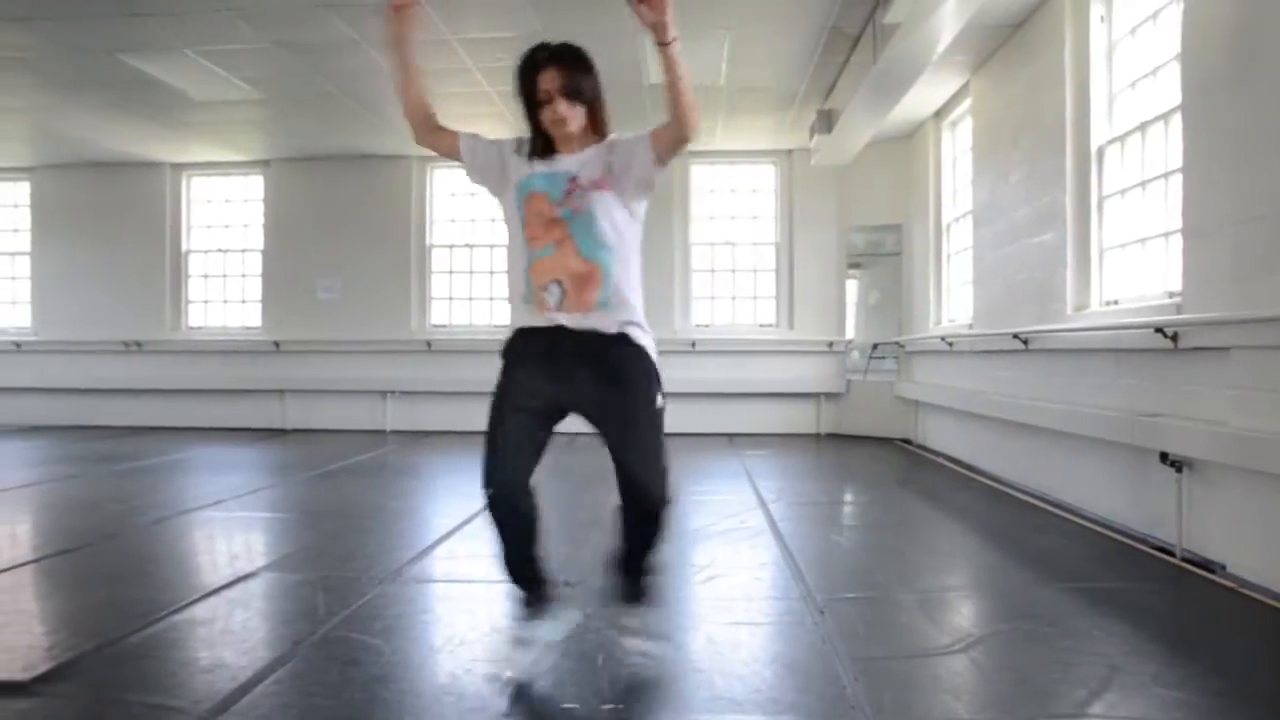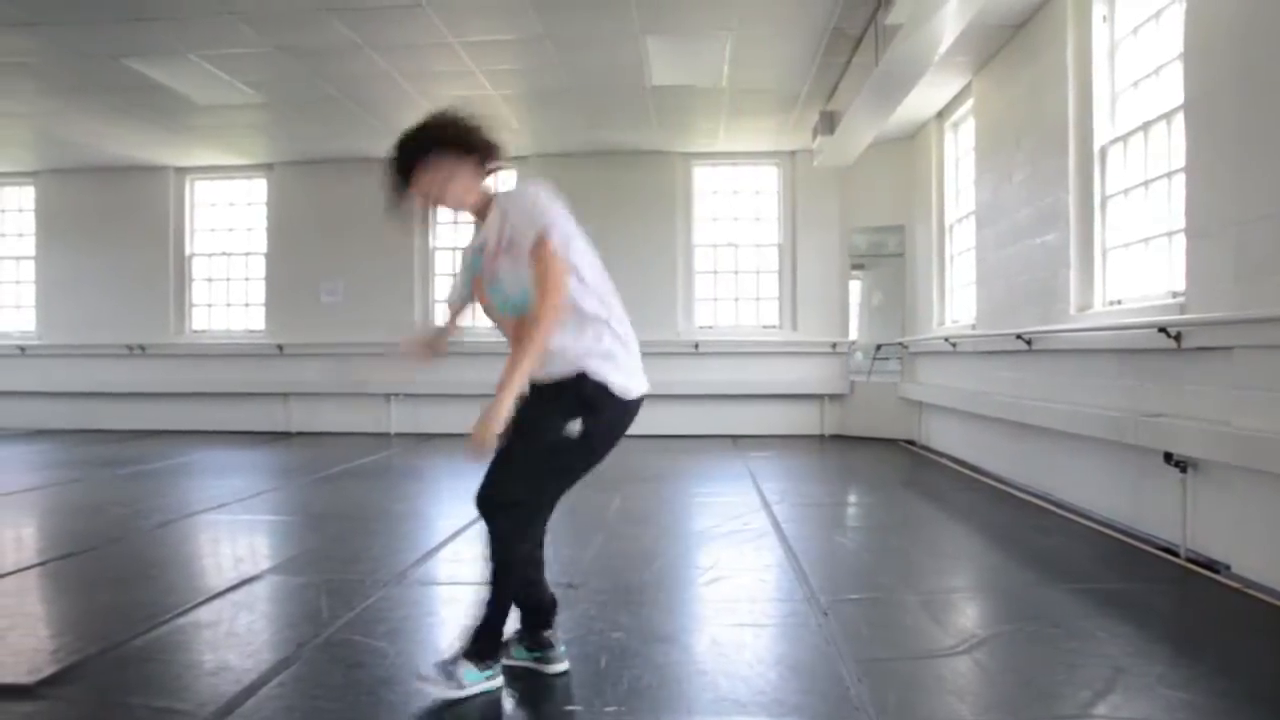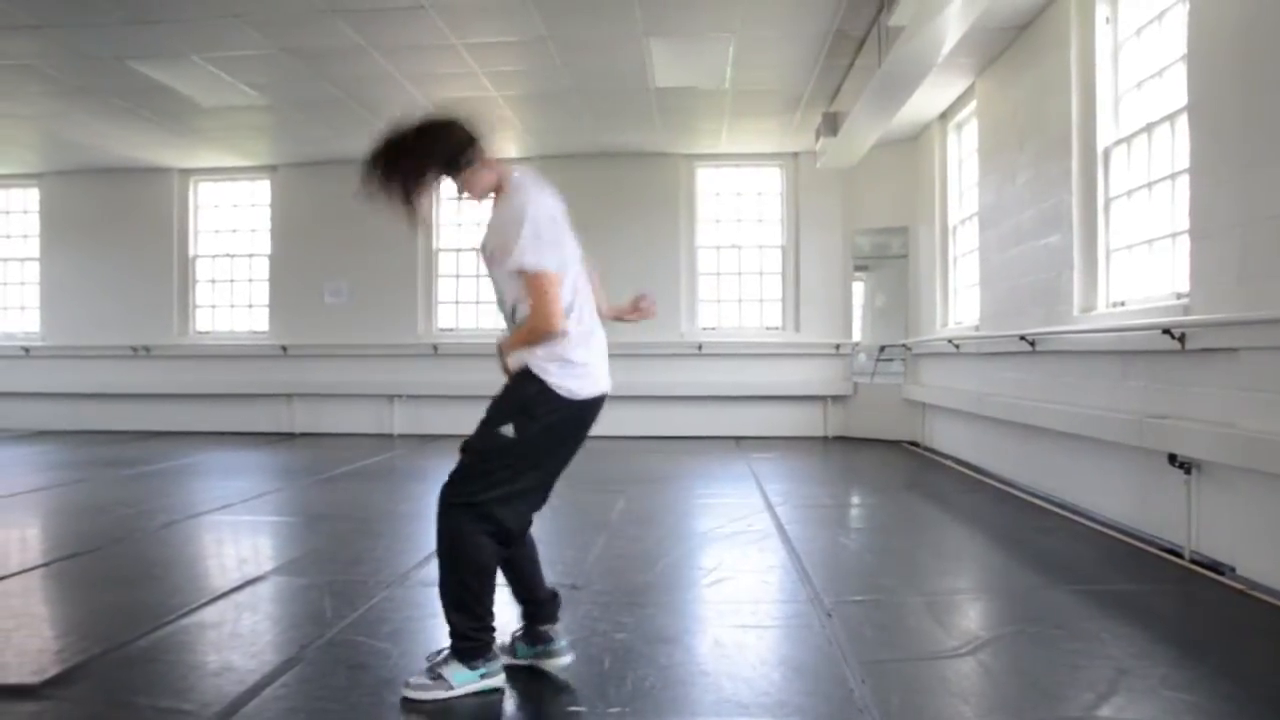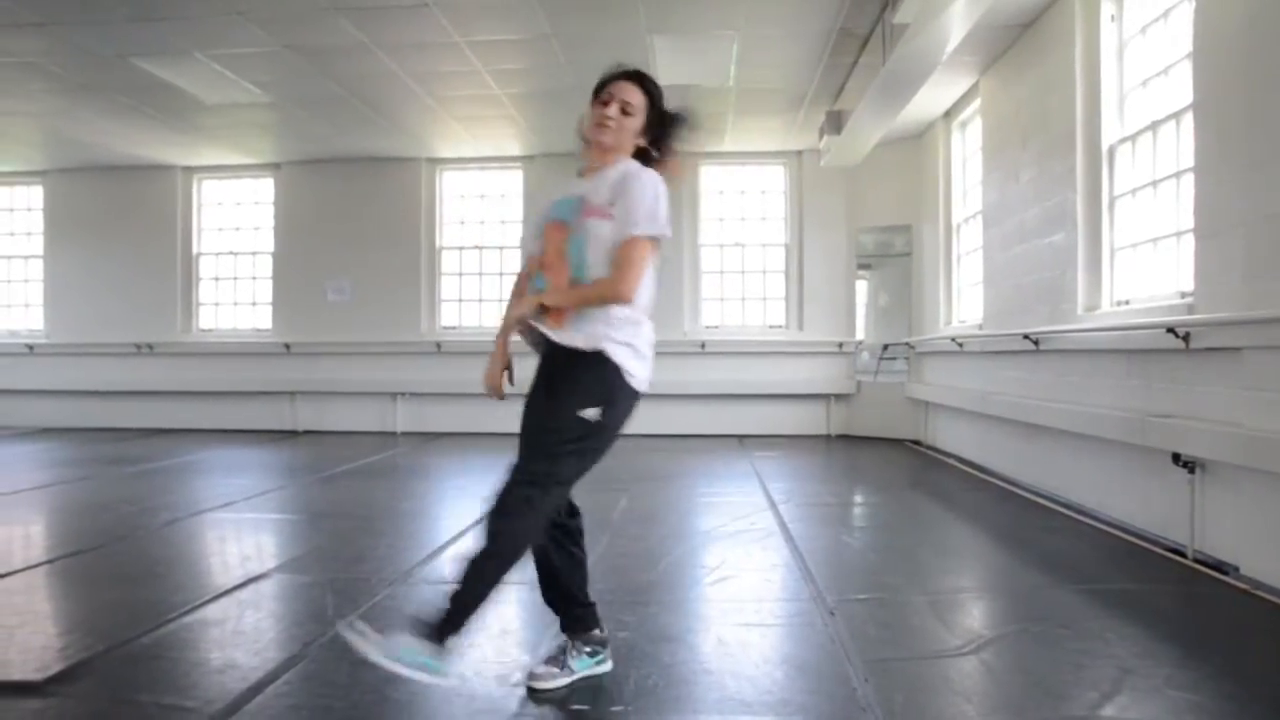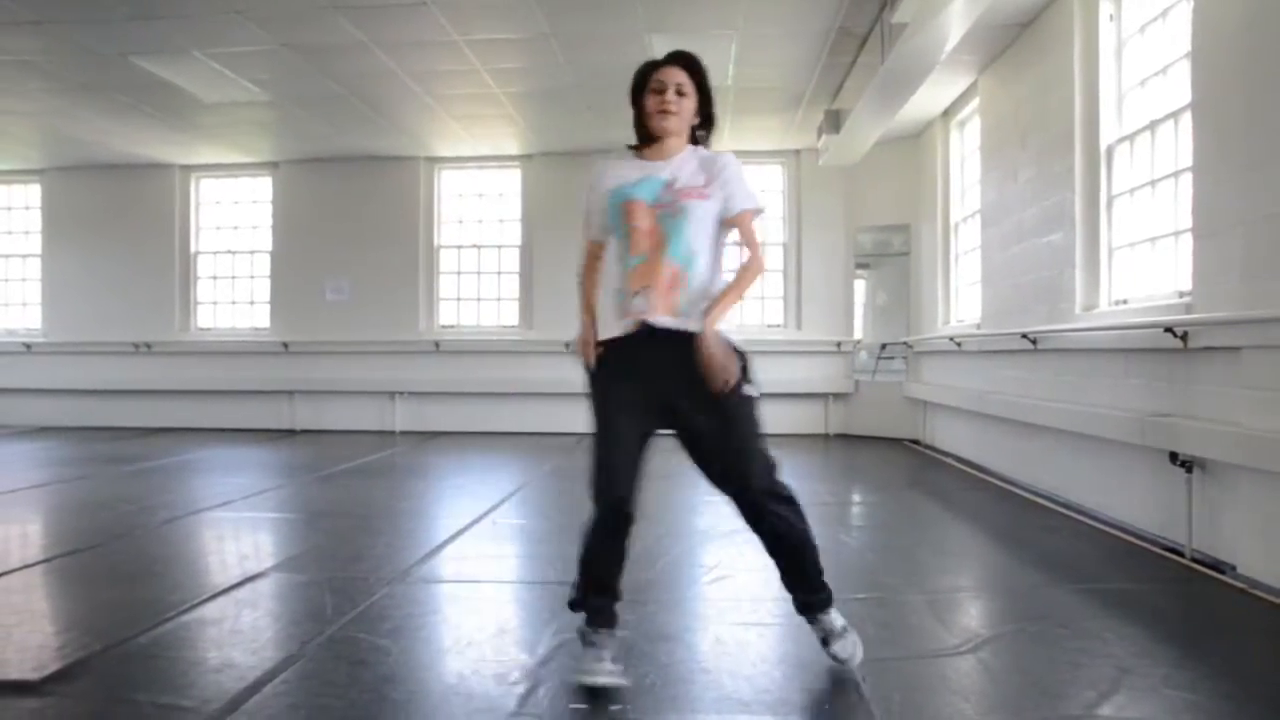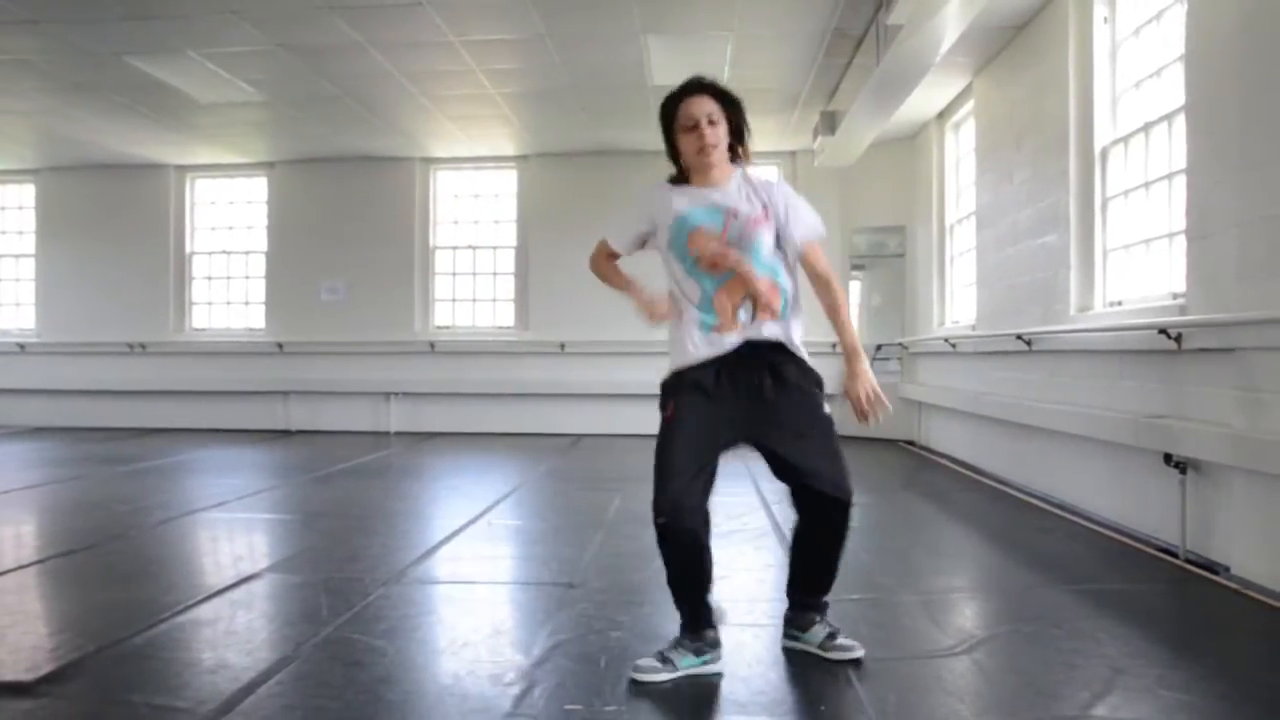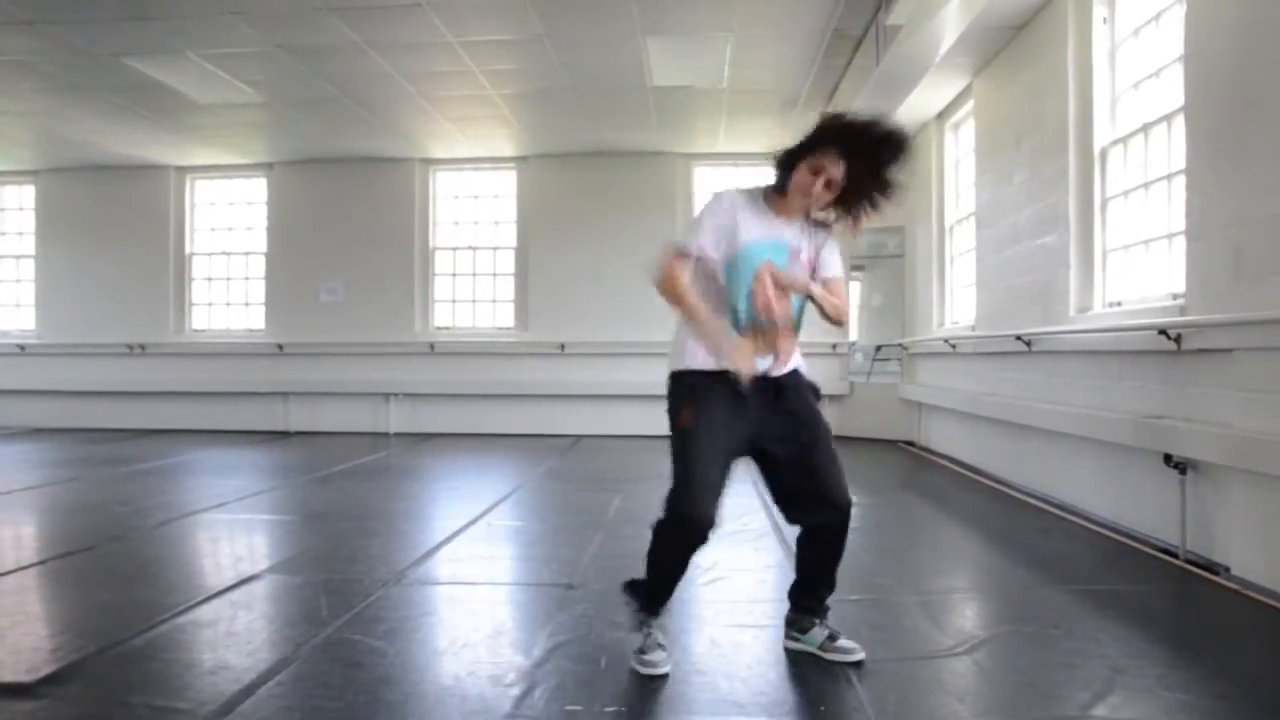
dt=0.3s
person 1, frame 1
left shoulder: (625, 159)
right shoulder: (512, 163)
left elbow: (684, 127)
right elbow: (425, 130)
left hip: (615, 345)
right hip: (537, 346)
left knee: (645, 483)
right knee: (503, 476)
left ankle: (633, 591)
right ankle: (535, 598)
person 1, frame 2
left shoulder: (530, 201)
right shoulder: (475, 249)
left elbow: (552, 297)
right elbow: (452, 316)
left wrist: (507, 391)
left hip: (599, 382)
right hip: (556, 384)
left knee: (507, 498)
right knee: (511, 501)
left ankle: (486, 654)
right ankle: (536, 640)
person 1, frame 3
left shoulder: (524, 207)
right shoulder: (520, 193)
left elbow: (547, 320)
left wrist: (508, 346)
right wrist: (608, 310)
left hip: (556, 381)
right hip: (563, 379)
left knee: (464, 502)
right knee: (498, 505)
left ankle: (474, 656)
right ankle: (541, 634)
person 1, frame 4
left shoulder: (642, 186)
right shoulder: (565, 185)
left elbow: (623, 287)
right elbow: (536, 268)
left wrist: (539, 302)
right wrist: (506, 346)
left hip: (605, 366)
right hip: (564, 359)
left knee: (527, 494)
right knee: (546, 505)
left ankle: (435, 637)
right ankle: (585, 638)
person 1, frame 5
left shoulder: (716, 168)
right shoulder: (611, 174)
left elbow: (754, 256)
right elbow: (594, 256)
left wrist: (712, 323)
right wrist: (589, 323)
left hip: (705, 348)
right hip: (624, 350)
left knee: (754, 483)
right knee: (613, 494)
left ankle: (820, 609)
right ankle: (598, 628)
person 1, frame 6
left shoulder: (768, 194)
right shoulder: (664, 202)
left elbow: (823, 276)
right elbow: (601, 257)
left wrist: (857, 363)
right wrist: (639, 291)
left hip: (779, 368)
right hip: (701, 376)
left knee: (829, 495)
right knee: (675, 503)
left ankle: (804, 616)
right ankle: (698, 639)
person 1, frame 7
left shoulder: (818, 236)
right shoulder: (731, 208)
left elbow: (840, 315)
right elbow: (670, 277)
left wrist: (823, 293)
right wrist: (723, 342)
left hip: (782, 385)
right hip: (708, 381)
left knee: (832, 505)
right knee: (693, 511)
left ankle: (805, 619)
right ankle: (648, 613)
